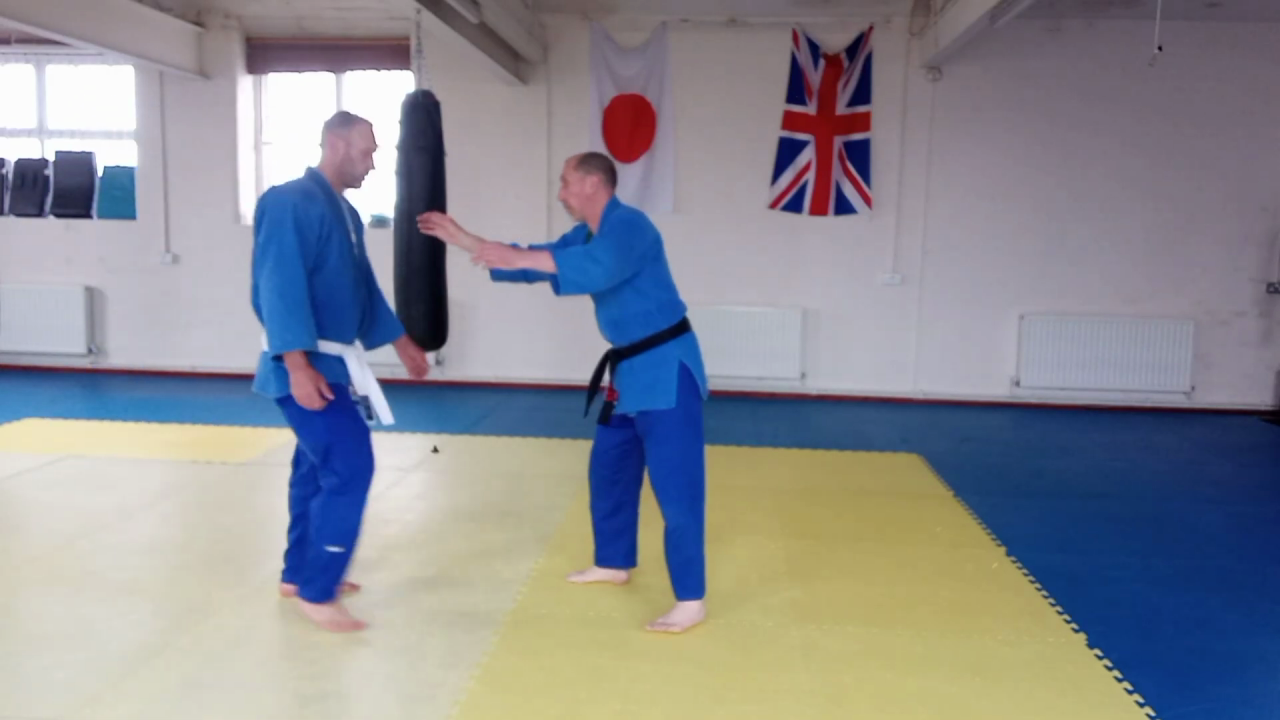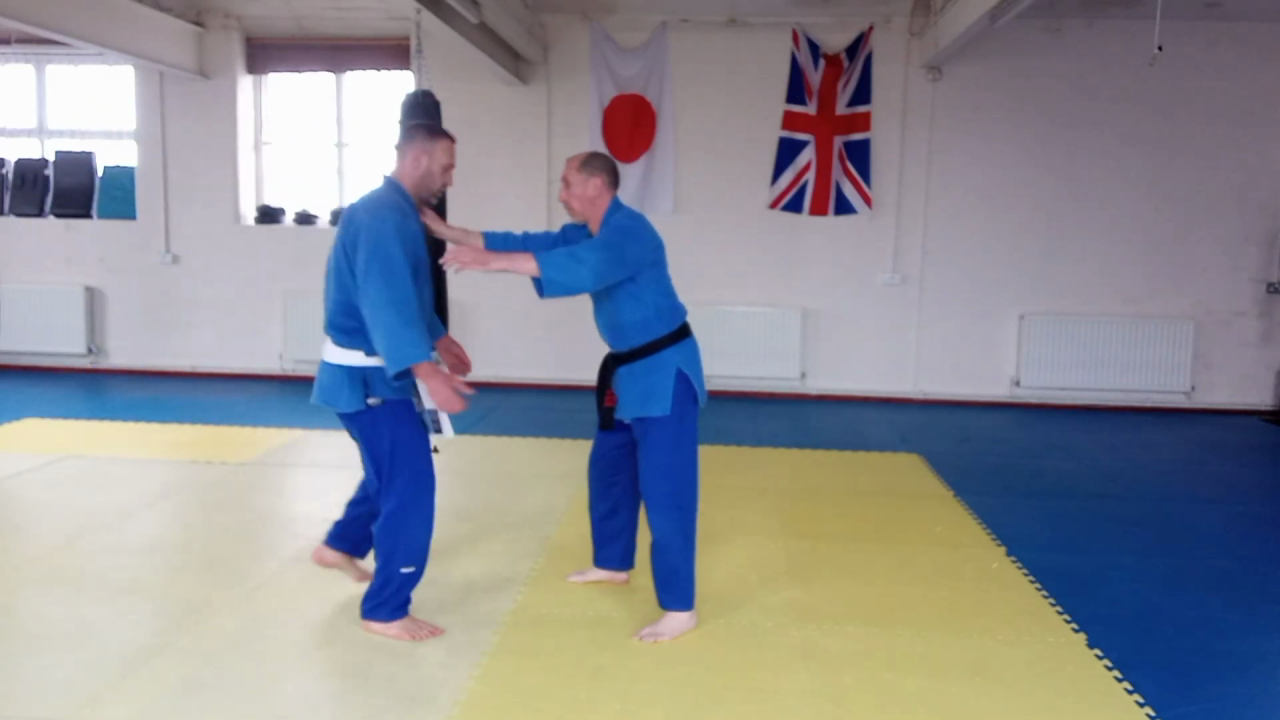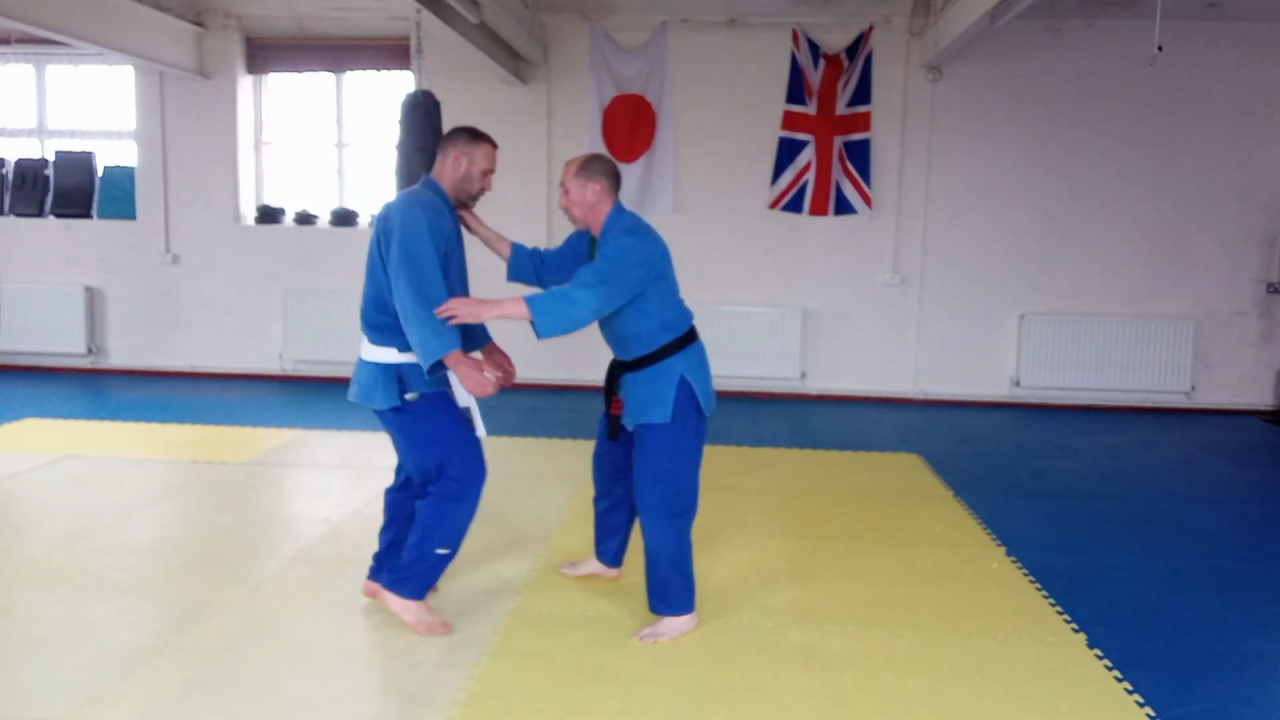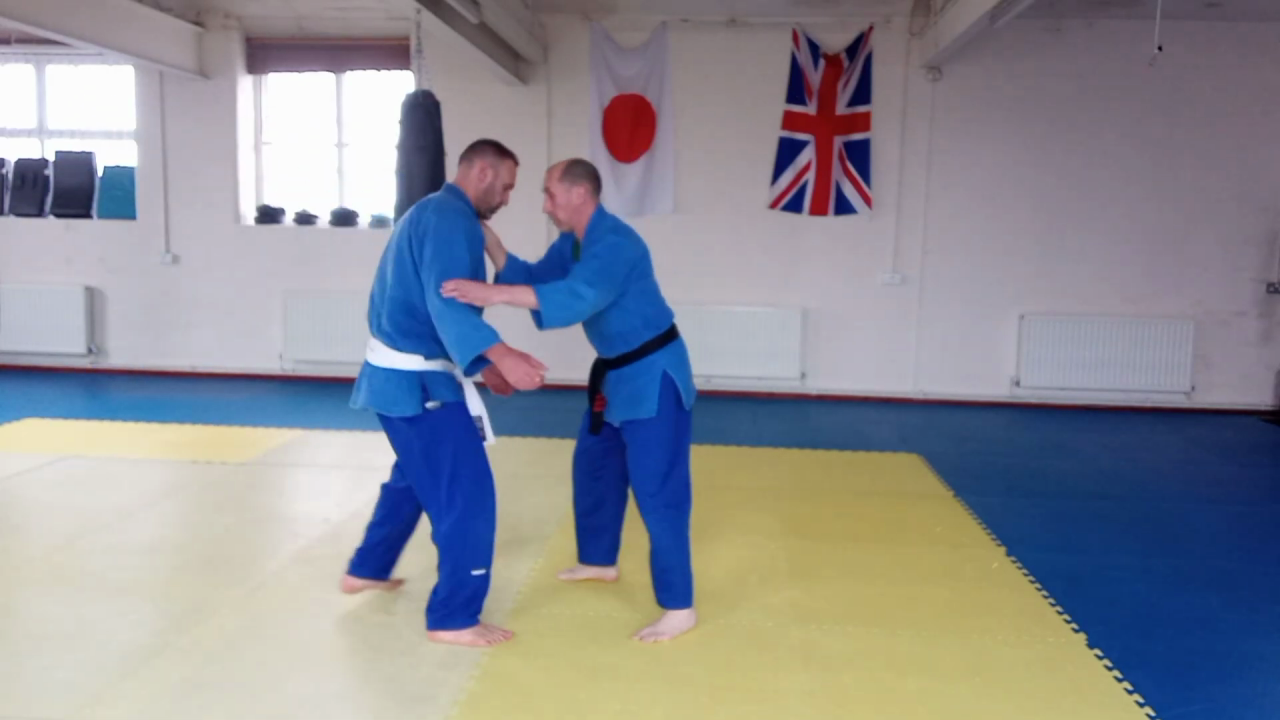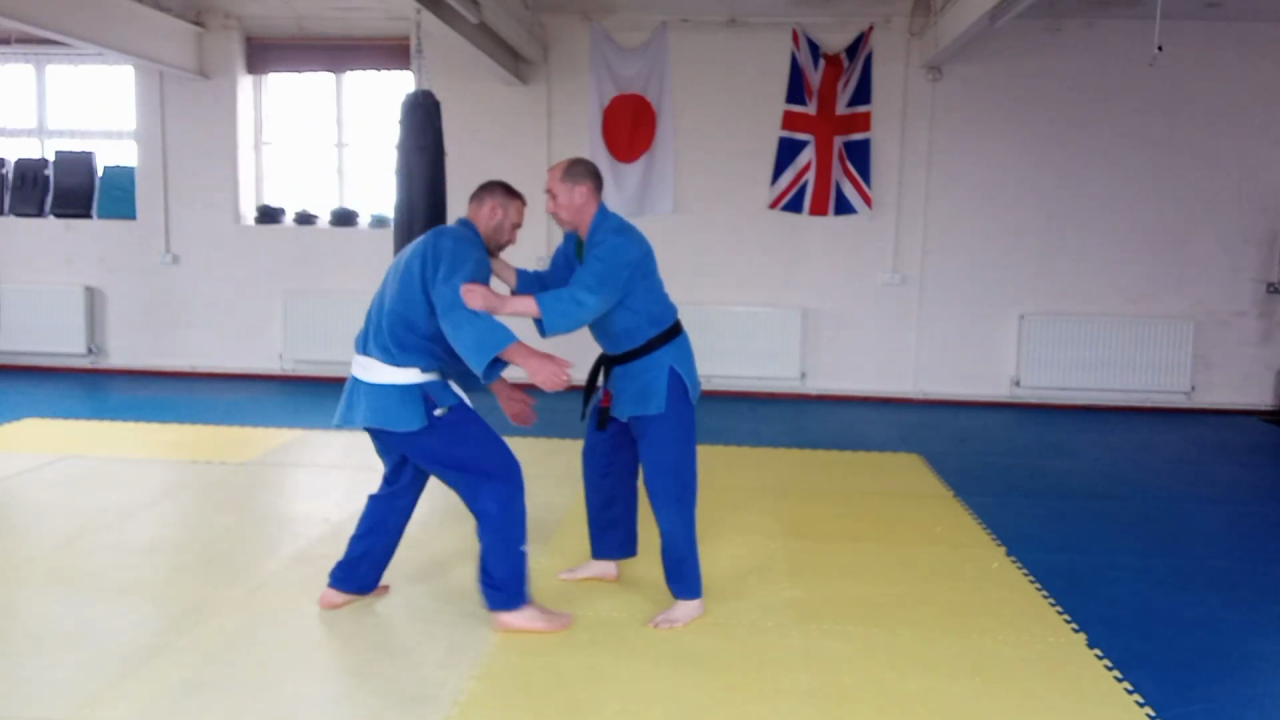
dt=0.4s
person 1, frame 1
left shoulder: (344, 212)
right shoulder: (289, 203)
left elbow: (363, 287)
right elbow: (280, 290)
left wrist: (401, 341)
right wrist: (297, 365)
left hip: (336, 360)
right hip: (306, 365)
left knee: (318, 470)
right knee: (349, 469)
left ankle: (301, 573)
right ankle: (317, 591)
person 1, frame 2
left shoulder: (398, 213)
right shoulder: (381, 216)
right elbow: (386, 303)
left wrist: (441, 341)
right wrist: (427, 374)
left hip: (375, 370)
right hip: (368, 374)
left knee: (391, 469)
right knee: (408, 485)
left ankle: (342, 542)
right ankle: (385, 610)
person 1, frame 3
left shoulder: (434, 213)
right shoulder: (416, 213)
left elbow: (449, 298)
right elbow: (417, 299)
left wrist: (487, 347)
right wrist: (461, 363)
left hip: (406, 369)
right hip: (402, 373)
left knee: (421, 475)
right knee: (461, 471)
left ankle: (386, 573)
right ankle: (404, 584)
person 1, frame 4
left shoulder: (434, 215)
right shoulder: (448, 217)
right elbow: (448, 302)
left wrist: (485, 360)
right wrist: (500, 356)
left hip: (394, 372)
right hip: (417, 379)
left knee: (416, 476)
right knee: (466, 493)
left ankle: (367, 567)
right ankle: (453, 618)
person 1, frame 5
left shoulder: (438, 244)
right shoulder: (459, 245)
right elbow: (461, 316)
left wrist: (499, 388)
right wrist: (527, 358)
left hip: (375, 387)
right hip: (408, 393)
left knee: (402, 481)
right knee: (498, 479)
left ankle: (349, 583)
right ankle: (509, 603)
person 2, frame 1
left shoulder: (629, 225)
right shoulder: (585, 235)
left elbow: (599, 266)
right elbow: (534, 259)
left wrist: (522, 260)
right wrist: (460, 238)
left hip: (666, 366)
right hip: (632, 367)
left knee: (674, 479)
right knee: (610, 467)
left ankle: (690, 598)
right ankle: (614, 562)
person 2, frame 2
left shoulder: (629, 231)
right shoulder: (582, 233)
left elbow: (580, 268)
right elbow: (525, 246)
left wrist: (493, 262)
right wrist: (445, 231)
left hip: (665, 370)
right hip: (630, 369)
left knee: (666, 487)
right knee: (609, 469)
left ankle: (679, 607)
right ankle: (613, 563)
person 2, frame 3
left shoulder: (632, 243)
right shoulder: (591, 239)
left elbow: (578, 301)
right elbow: (543, 266)
left wrist: (490, 309)
right wrist: (478, 228)
left hip: (671, 378)
right hip: (638, 375)
left knee: (659, 494)
right knee: (612, 466)
left ankle: (677, 610)
right ankle: (607, 558)
person 2, frame 4
left shoulder: (616, 242)
right shoulder: (572, 243)
left elbow: (578, 297)
right elbow: (532, 278)
left wrist: (492, 294)
right wrist: (485, 237)
left hip: (655, 374)
right hip: (618, 372)
left knee: (656, 487)
right knee: (594, 466)
left ankle: (679, 607)
right ankle: (599, 561)
person 2, frame 5
left shoulder: (619, 243)
right shoulder: (577, 242)
left elbow: (580, 302)
right elbow: (545, 286)
left wrist: (501, 305)
right wrist: (492, 263)
left hip: (659, 369)
right hip: (623, 368)
left knee: (667, 482)
right knee: (603, 462)
left ankle: (689, 596)
right ankle: (608, 558)
